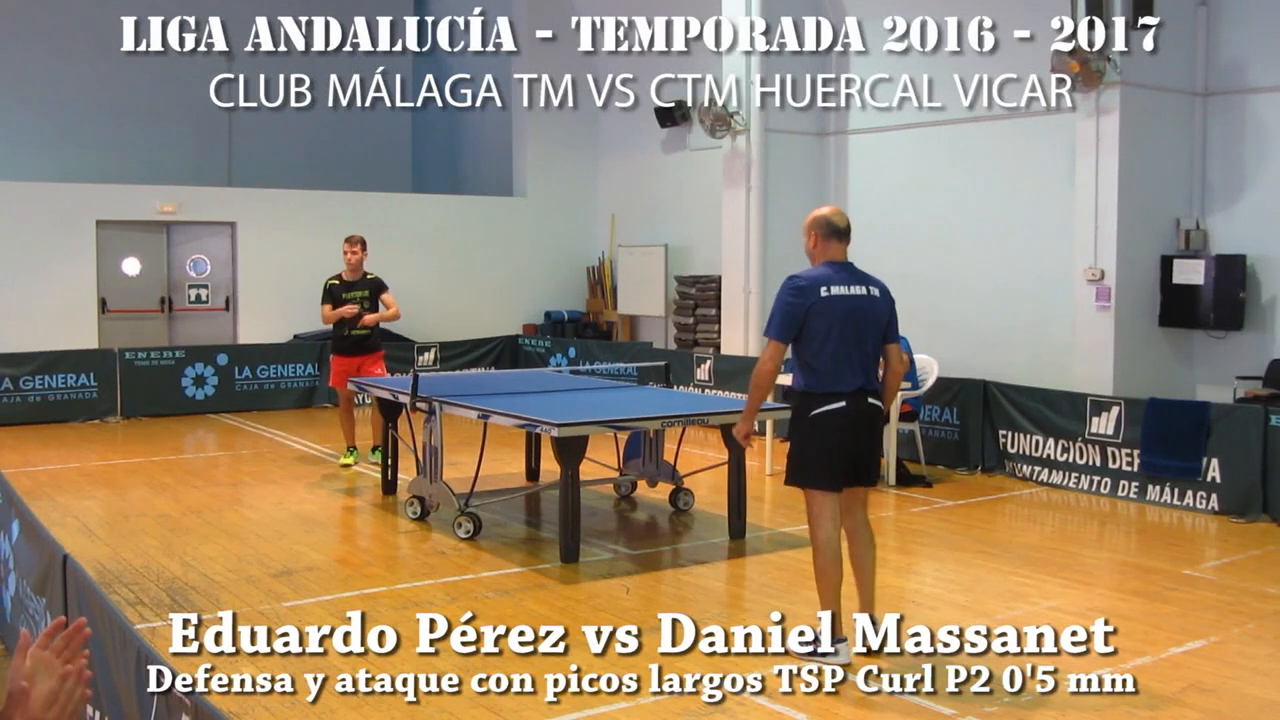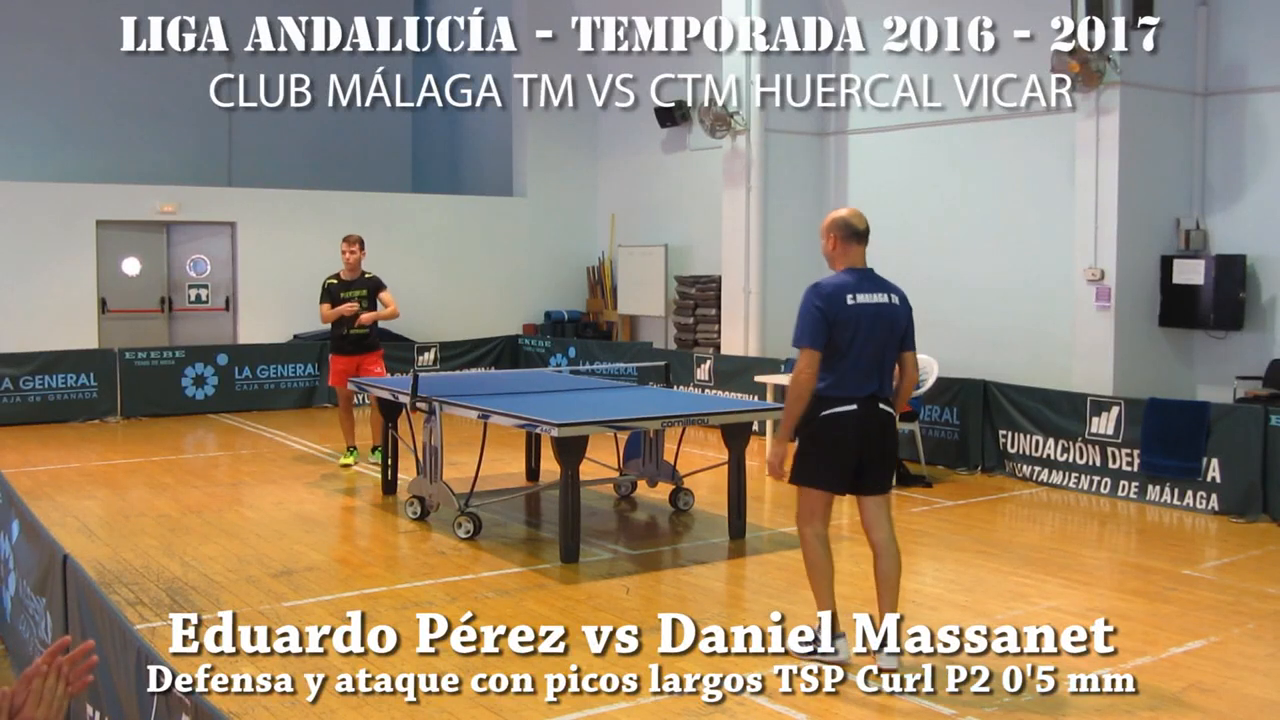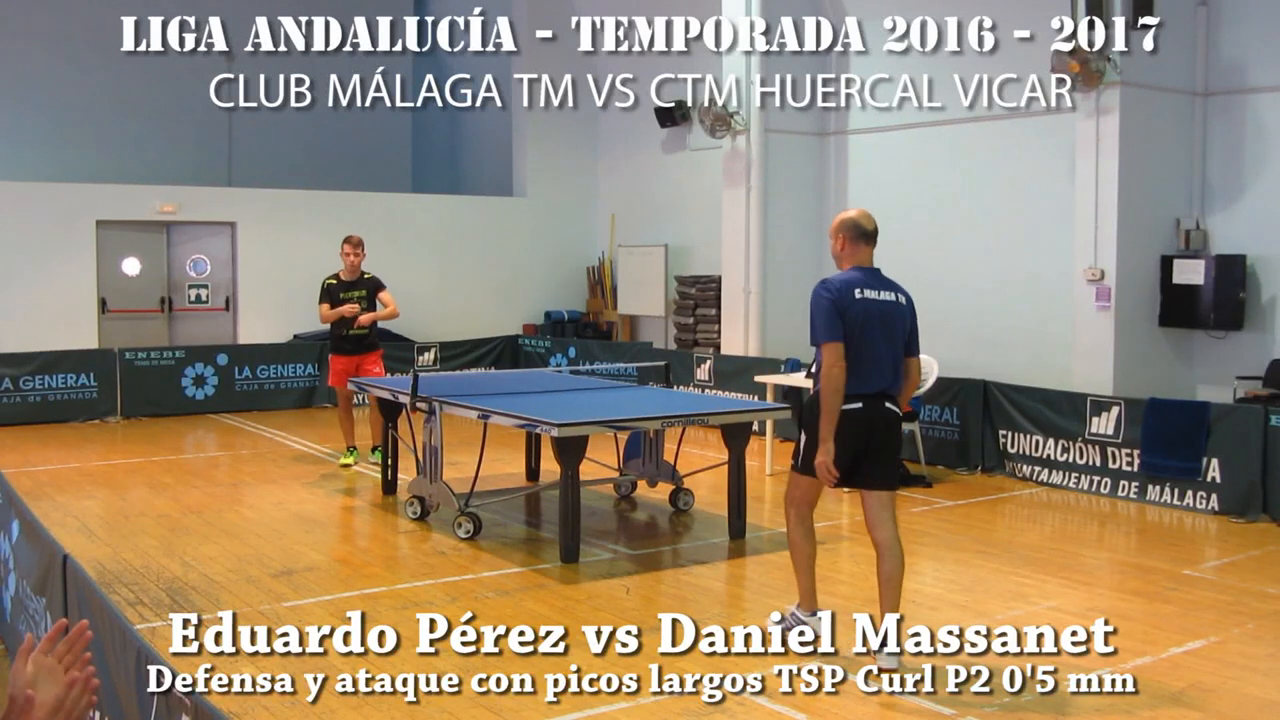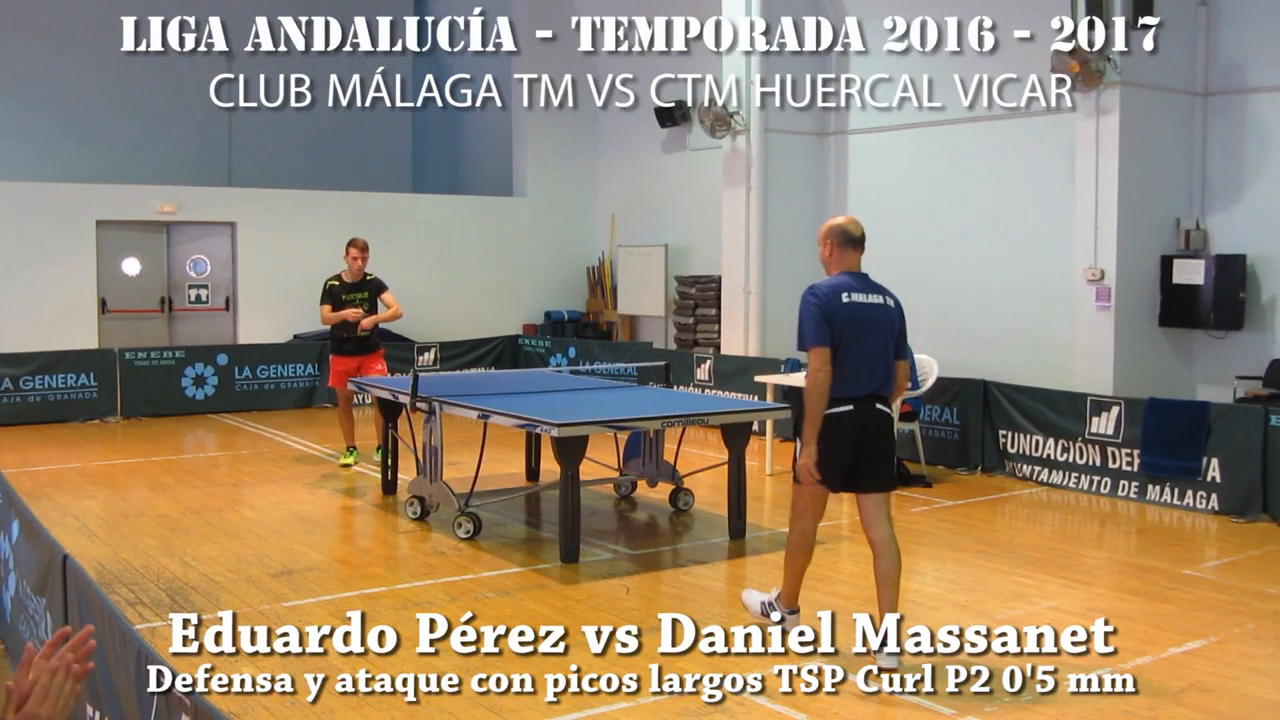
dt=0.2s
person 1, frame 1
left shoulder: (800, 287)
right shoulder: (877, 291)
left elbow: (770, 362)
right elbow: (896, 366)
left wrist: (747, 417)
left hip: (821, 415)
right hip: (866, 413)
left knee: (824, 526)
right knee: (857, 518)
left ankle: (834, 637)
right ankle: (872, 621)
person 1, frame 2
left shoulder: (823, 294)
right shoulder: (896, 297)
left elbow: (806, 374)
right elbow: (909, 374)
left wrist: (781, 439)
left hip: (833, 419)
right hip: (878, 421)
left knee: (812, 524)
right knee: (880, 530)
left ankle: (831, 631)
person 1, frame 3
left shoulder: (832, 290)
right shoulder: (900, 297)
left elbow: (834, 367)
right elbow: (912, 376)
left wrist: (826, 441)
left hip: (841, 415)
right hip: (884, 418)
left knee: (797, 506)
right knee: (884, 529)
left ankle: (806, 609)
person 1, frame 4
left shoulder: (821, 296)
right shoulder: (890, 302)
left elbow: (820, 372)
right elbow: (901, 379)
left wrist: (807, 442)
left hip: (833, 418)
right hip: (877, 421)
left knee: (805, 518)
right knee: (880, 529)
left ankle: (785, 605)
person 2, frame 1
left shoulder: (374, 282)
right shoulder: (332, 284)
left elbow: (396, 312)
right elbow: (325, 318)
left wrist: (376, 317)
right wrist: (341, 312)
left hip: (371, 352)
right hip: (342, 353)
left knee: (378, 400)
right knee: (345, 402)
left ankle: (377, 449)
right ankle: (351, 449)
person 2, frame 2
left shoulder: (372, 281)
right shoulder: (330, 284)
left elbow: (394, 311)
right elbow: (324, 317)
left wrist: (372, 315)
right wrist: (341, 310)
left hip: (370, 351)
right hip: (341, 353)
left knee: (377, 400)
right knee: (345, 401)
left ankle: (377, 449)
right ankle: (351, 449)
person 2, frame 3
left shoulder: (372, 281)
right shoulder: (330, 284)
left elbow: (394, 310)
right elbow: (323, 317)
left wrist: (371, 316)
right wrist: (341, 311)
left hip: (369, 351)
right hip: (341, 353)
left knee: (377, 399)
right knee: (344, 401)
left ankle: (377, 449)
right ankle: (351, 449)
person 2, frame 4
left shoulder: (374, 282)
right shoulder: (331, 285)
left elbow: (397, 311)
right elbow: (324, 318)
left wrist: (373, 319)
right wrist: (344, 314)
left hip: (371, 351)
right hip: (342, 354)
right knee: (345, 402)
left ankle: (382, 448)
right ankle: (351, 449)
